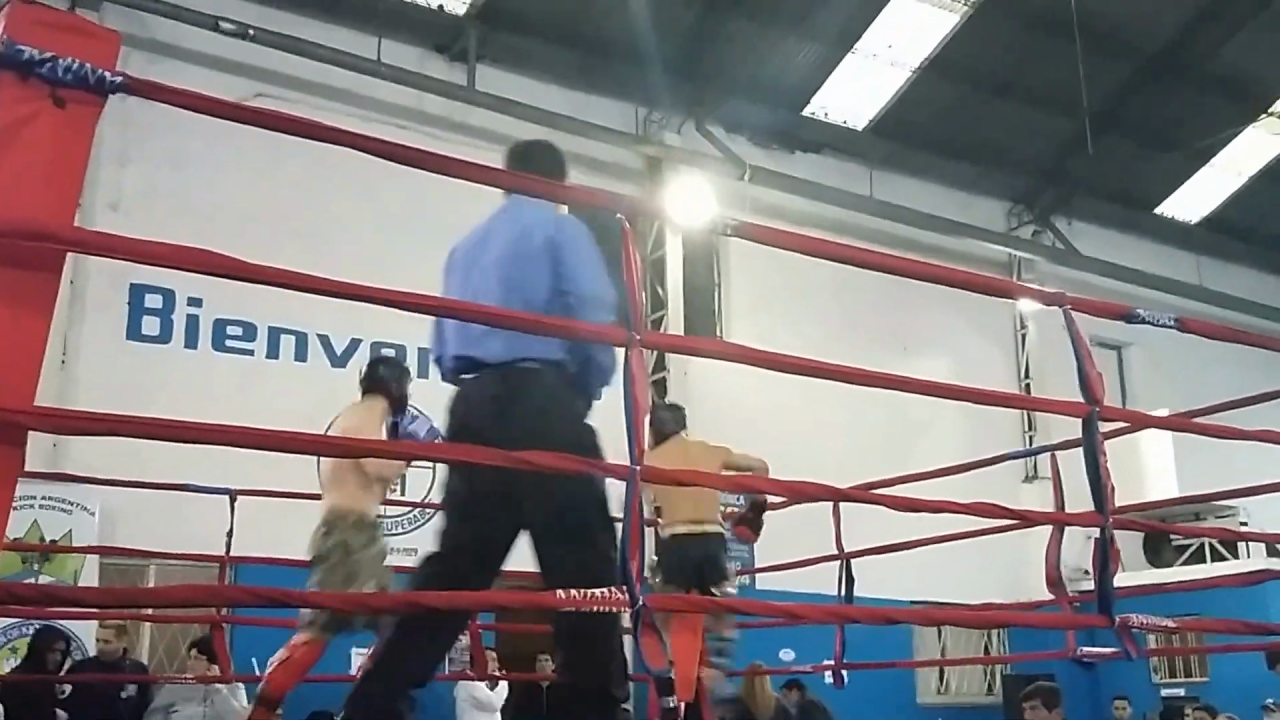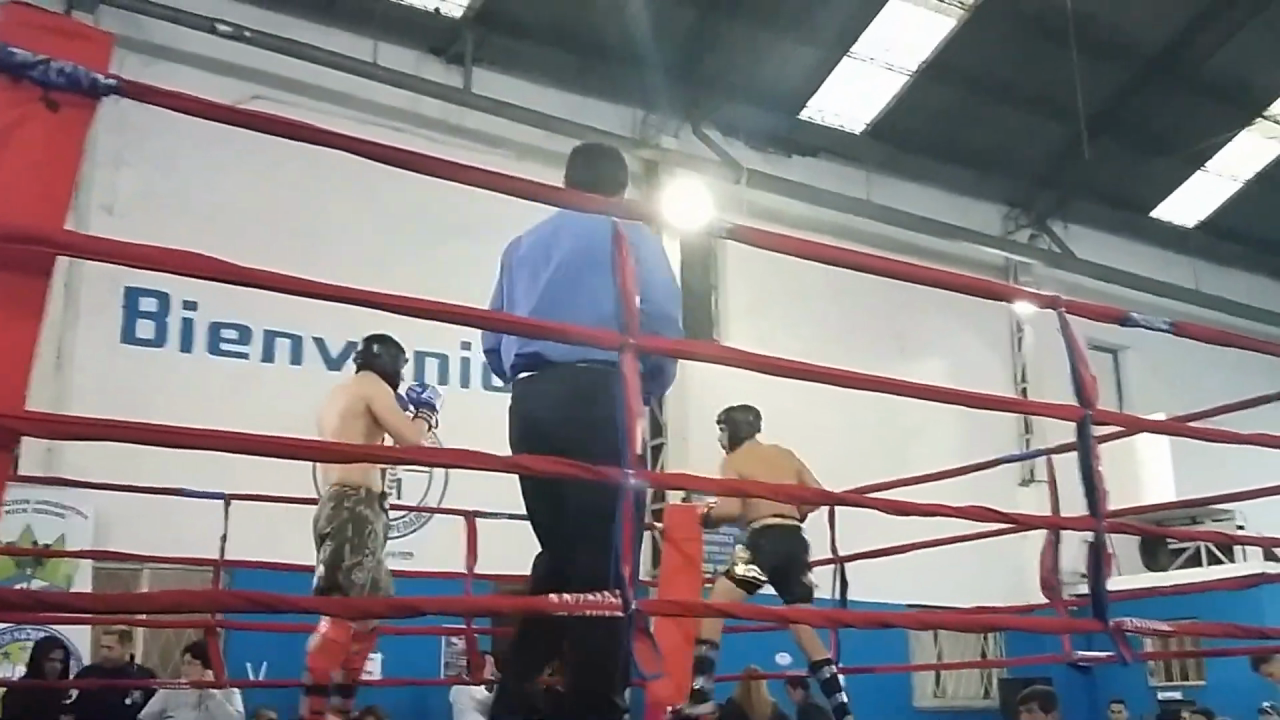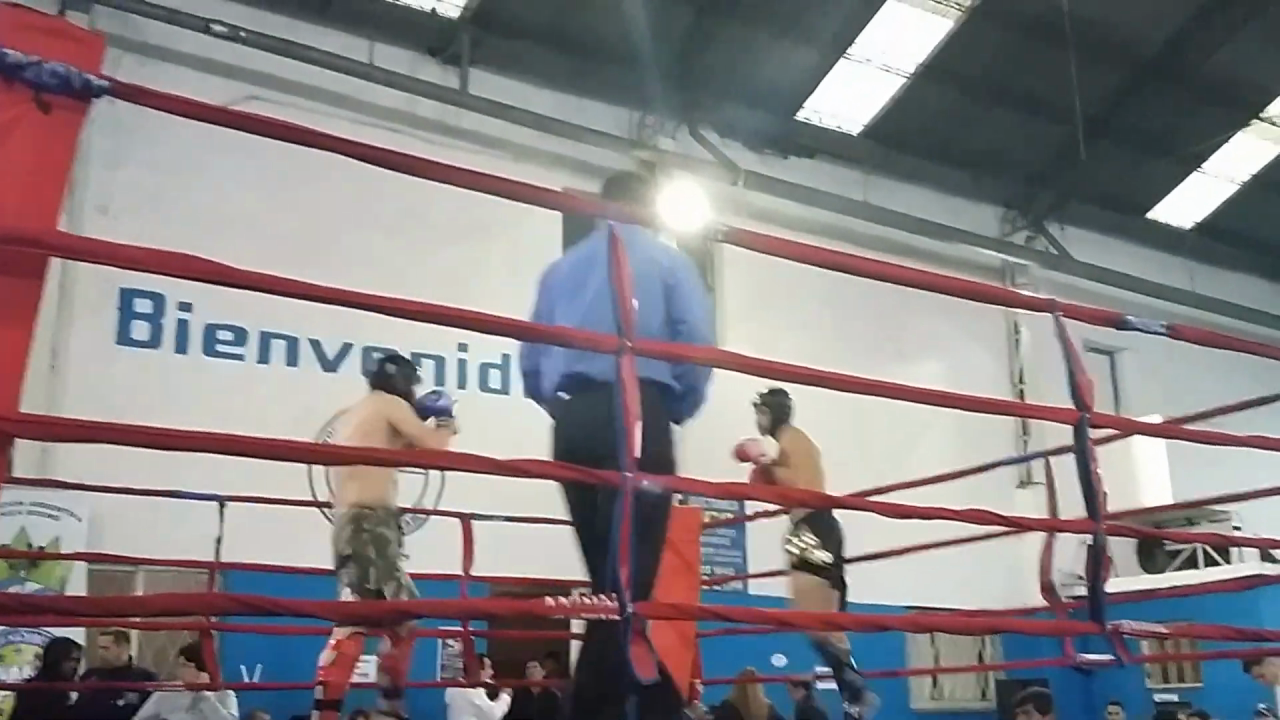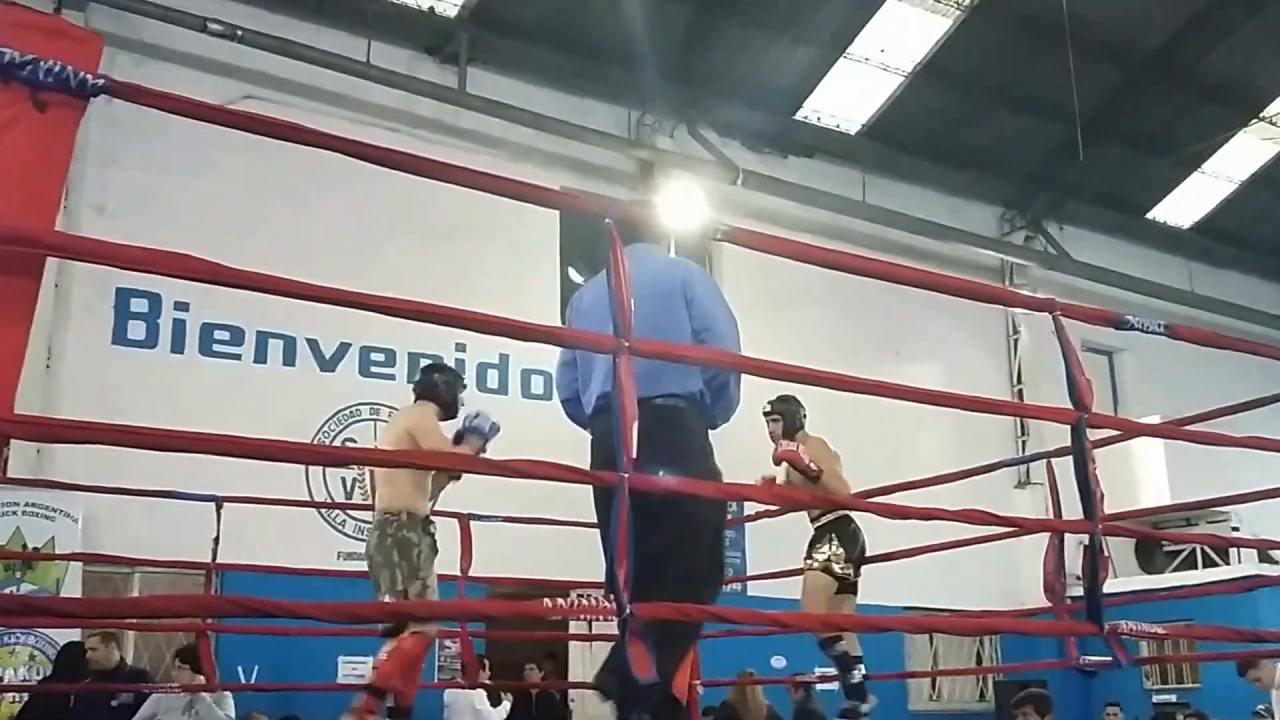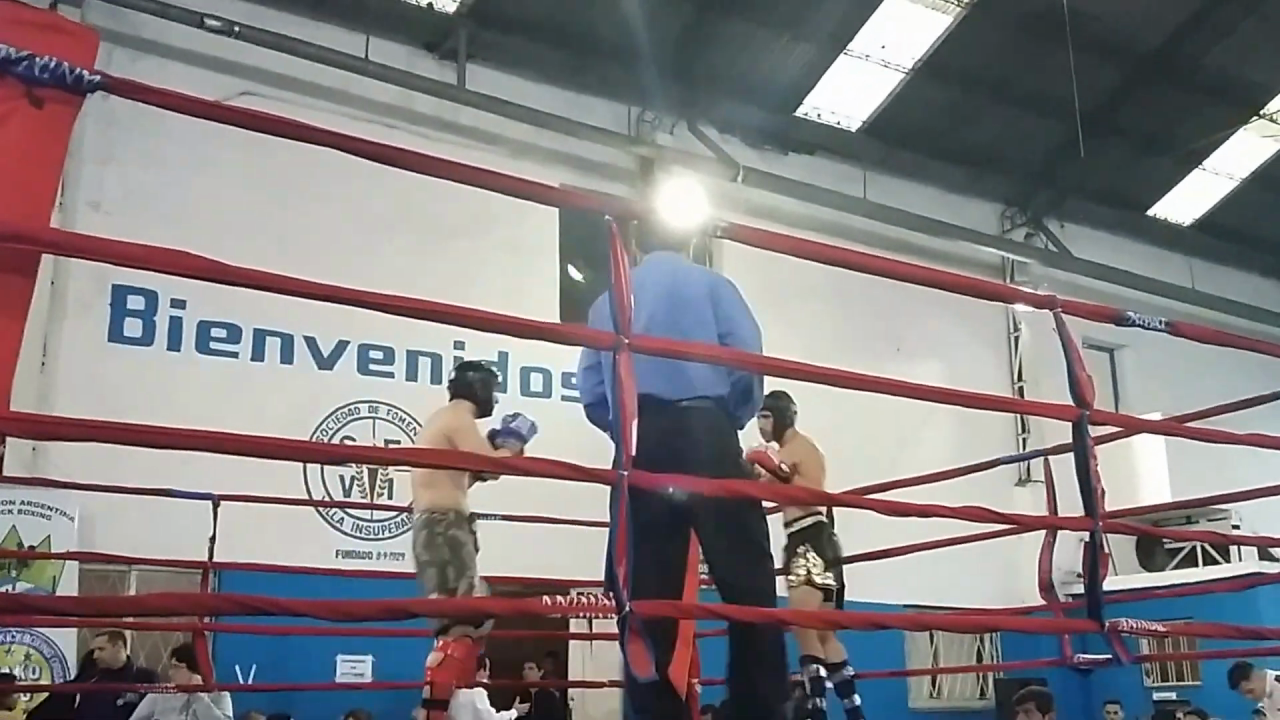
dt=0.3s
person 1, frame 1
left shoulder: (467, 245)
right shoulder: (561, 229)
left elbow: (443, 343)
right elbow: (592, 317)
right wrist: (590, 388)
left hip: (473, 404)
right hip: (542, 399)
left knee: (459, 564)
right knee: (582, 562)
person 1, frame 2
left shoulder: (524, 245)
right shoulder: (630, 237)
left elbow: (494, 339)
right elbow: (661, 321)
right wrist: (645, 391)
left hip: (531, 404)
right hip: (597, 398)
left knee: (562, 557)
right knee: (603, 566)
person 1, frame 3
left shoulder: (561, 268)
right shoulder: (665, 260)
left elbow: (531, 363)
right elbow: (697, 342)
right wrist: (678, 408)
left hip: (573, 421)
right hip: (636, 416)
left knee: (606, 575)
right knee: (626, 578)
person 1, frame 4
left shoulder: (586, 295)
right shoulder: (683, 275)
left elbow: (569, 387)
right elbow: (722, 351)
right wrist: (709, 416)
left hip: (610, 441)
right hip: (672, 428)
left knee: (638, 584)
right knee: (693, 575)
person 1, frame 5
left shoulder: (609, 301)
right shoulder: (710, 284)
left elbow: (592, 390)
right elbow: (747, 361)
right wrist: (733, 421)
left hip: (643, 442)
right hip: (705, 432)
left knee: (649, 592)
right knee: (748, 582)
person 2, frame 1
left shoulder: (354, 417)
right shoulder: (364, 417)
right elbow: (381, 468)
left wrist: (403, 439)
right wrist: (412, 442)
left hip: (360, 536)
right hip: (347, 533)
right knee: (316, 632)
person 2, frame 2
left shoulder: (338, 396)
right shoulder: (371, 386)
right elbow: (411, 441)
left wrist: (401, 411)
right wrist: (425, 409)
left hip: (338, 506)
right hip: (354, 507)
left knee: (369, 615)
right knee: (344, 611)
person 2, frame 3
left shoulder: (349, 416)
right shoulder: (388, 404)
right elbow: (436, 448)
left wrist: (409, 435)
right wrist: (444, 417)
left hip: (353, 525)
right hip: (372, 526)
left knee: (403, 617)
right knee: (354, 625)
person 2, frame 4
left shoulder: (410, 422)
right shoulder: (419, 417)
left elbow: (430, 489)
right elbow: (454, 465)
left wrist: (463, 444)
right wrist: (476, 436)
left hip: (406, 533)
right hip: (400, 531)
left knee: (421, 629)
right knee: (420, 628)
person 2, frame 5
left shoulder: (440, 422)
right shoulder: (456, 417)
right elbow: (490, 468)
left wrist: (498, 441)
right wrist: (515, 439)
left hip: (437, 532)
right hip: (445, 531)
left knee: (476, 624)
right knee: (460, 628)
person 3, frame 1
left shoulder: (652, 459)
right shoulder: (712, 452)
right elbow: (761, 468)
right wrist: (754, 512)
left hip: (676, 547)
right hip: (713, 544)
left knee: (663, 624)
right knee: (722, 618)
left ankle: (667, 709)
right ankle: (718, 674)
person 3, frame 2
left shoulder: (733, 461)
right shoulder: (786, 455)
left elbow: (732, 509)
left wrist: (709, 514)
left hip: (763, 541)
right hip: (794, 543)
right knee: (804, 630)
person 3, frame 3
left shoulder: (791, 440)
right shoulder: (795, 442)
left elbow: (805, 488)
left wrist: (767, 466)
right wrist: (768, 475)
left hip: (814, 529)
right hip: (824, 529)
left knee: (805, 614)
left ankle: (854, 689)
person 3, frame 4
left shoulder: (814, 447)
right shoulder: (794, 451)
left elbow: (844, 493)
left wrist: (810, 470)
left hip: (836, 532)
right hip: (830, 534)
left knee: (812, 612)
left ankle: (858, 692)
person 3, frame 5
left shoulder: (799, 448)
right shoulder: (787, 451)
left wrist: (782, 472)
right wrist: (766, 474)
left hip: (811, 539)
right hip: (800, 541)
left knee: (803, 627)
right knee: (823, 633)
